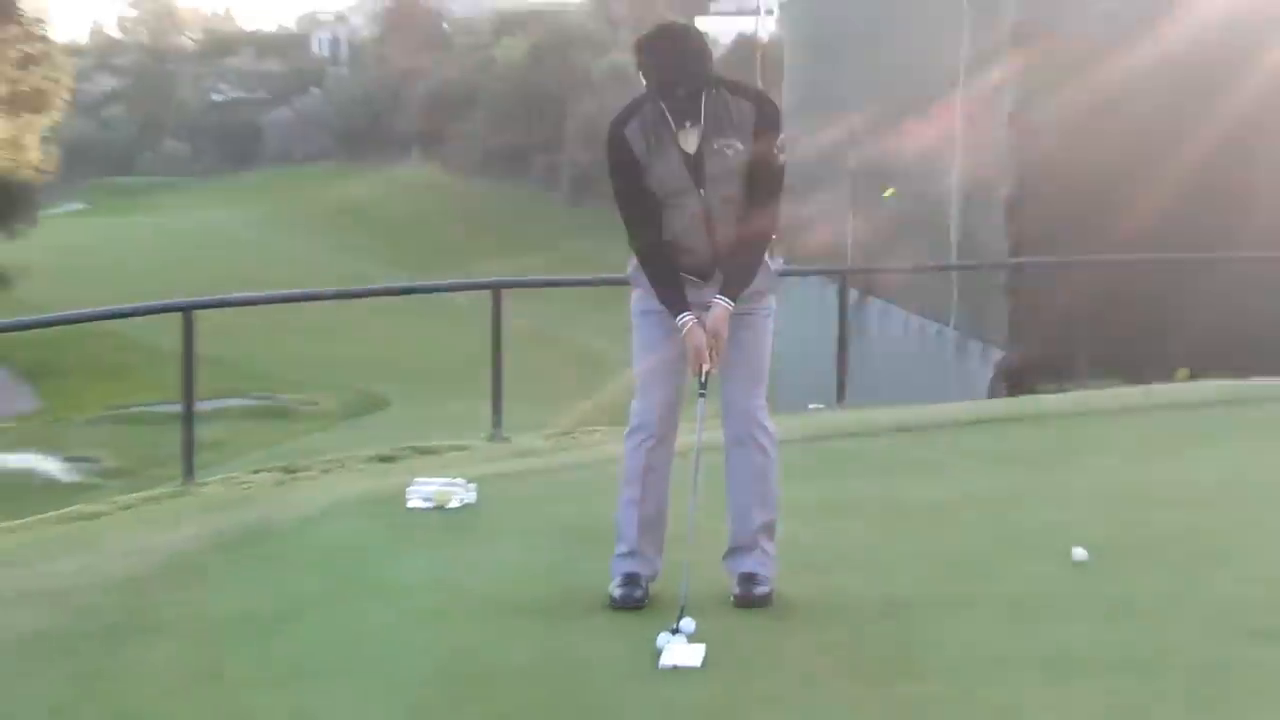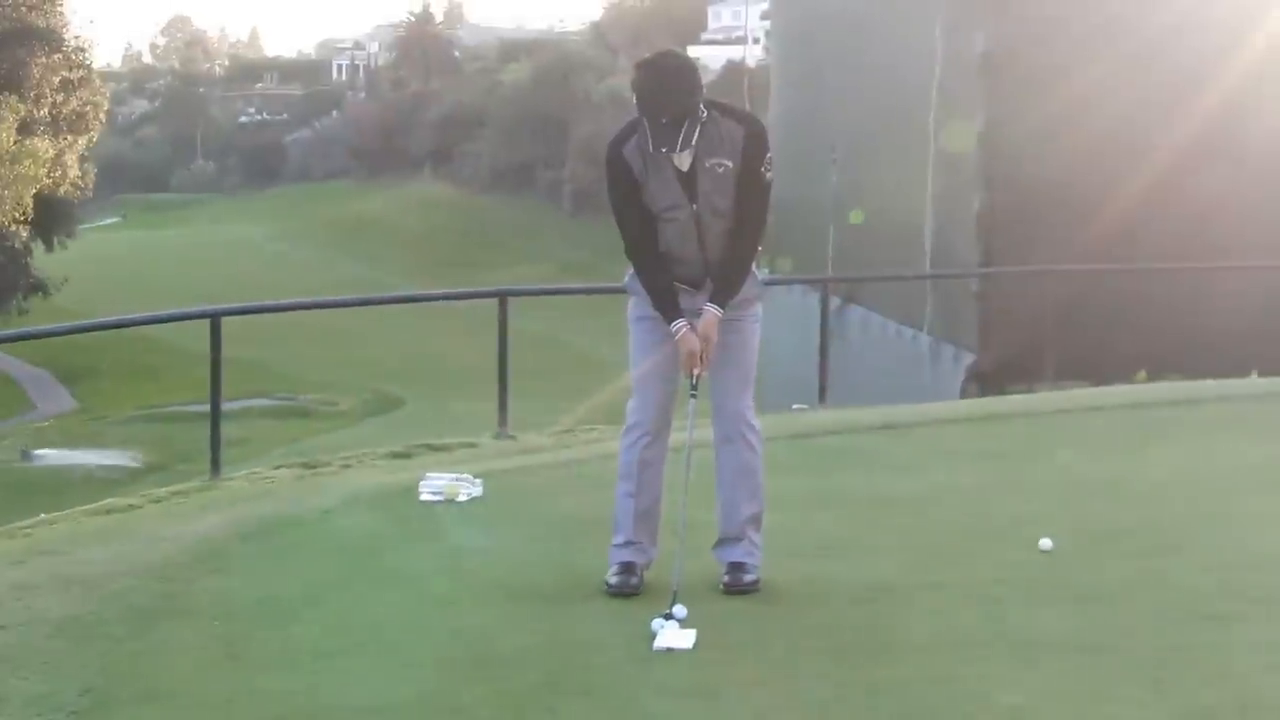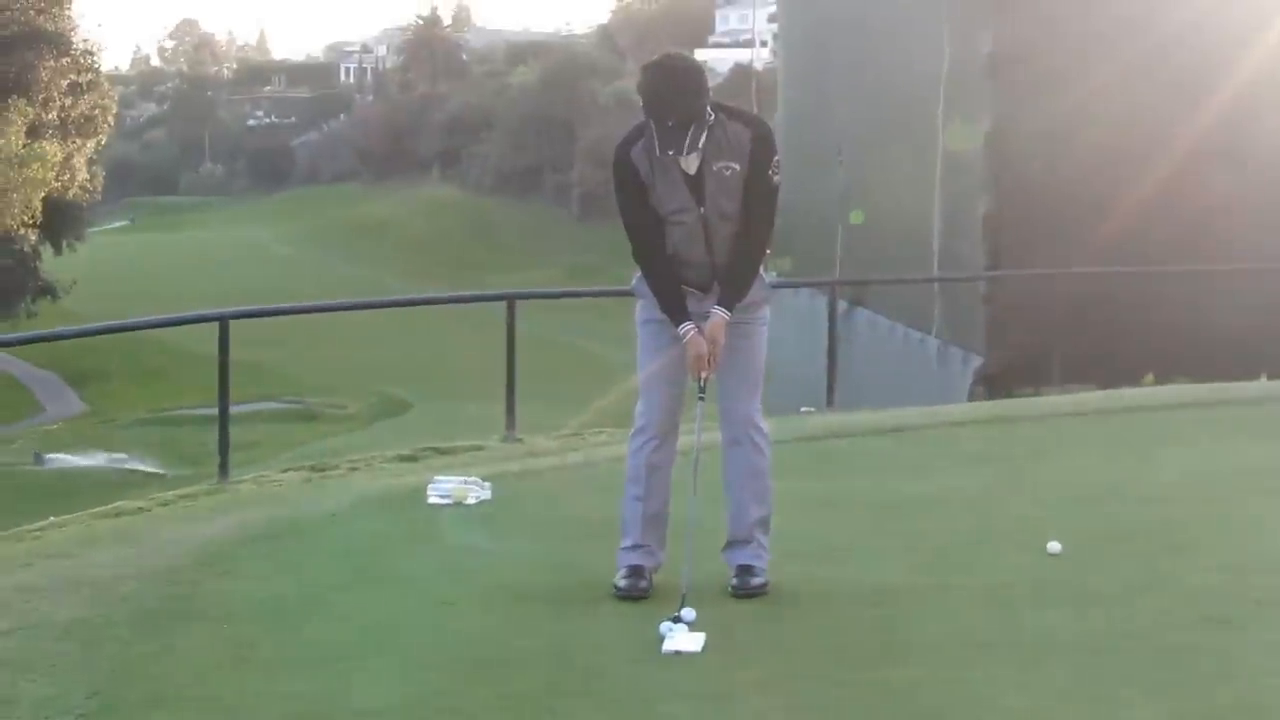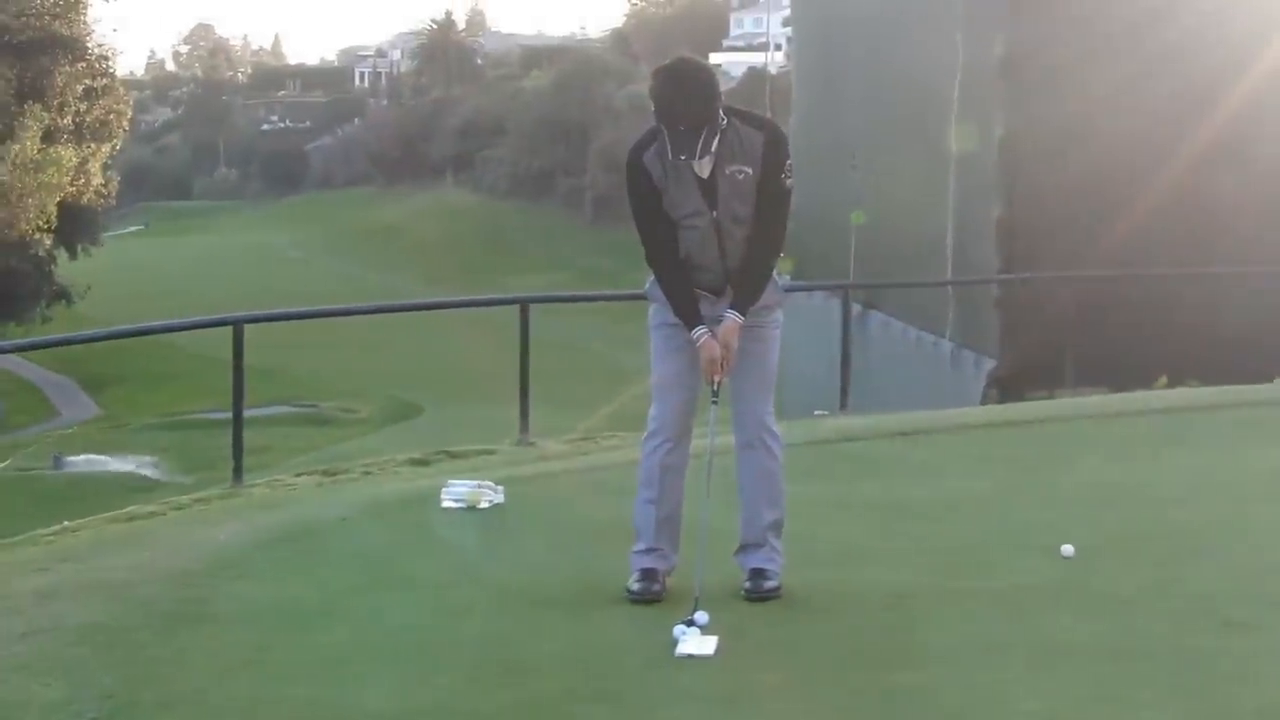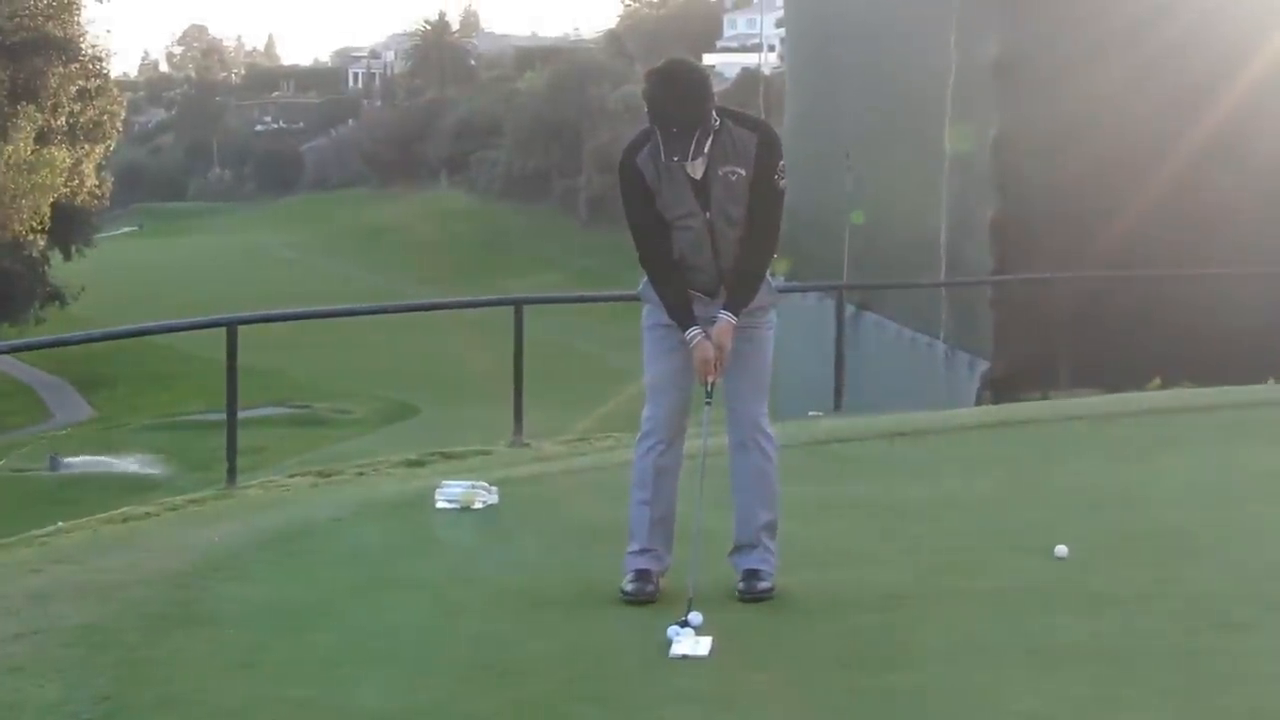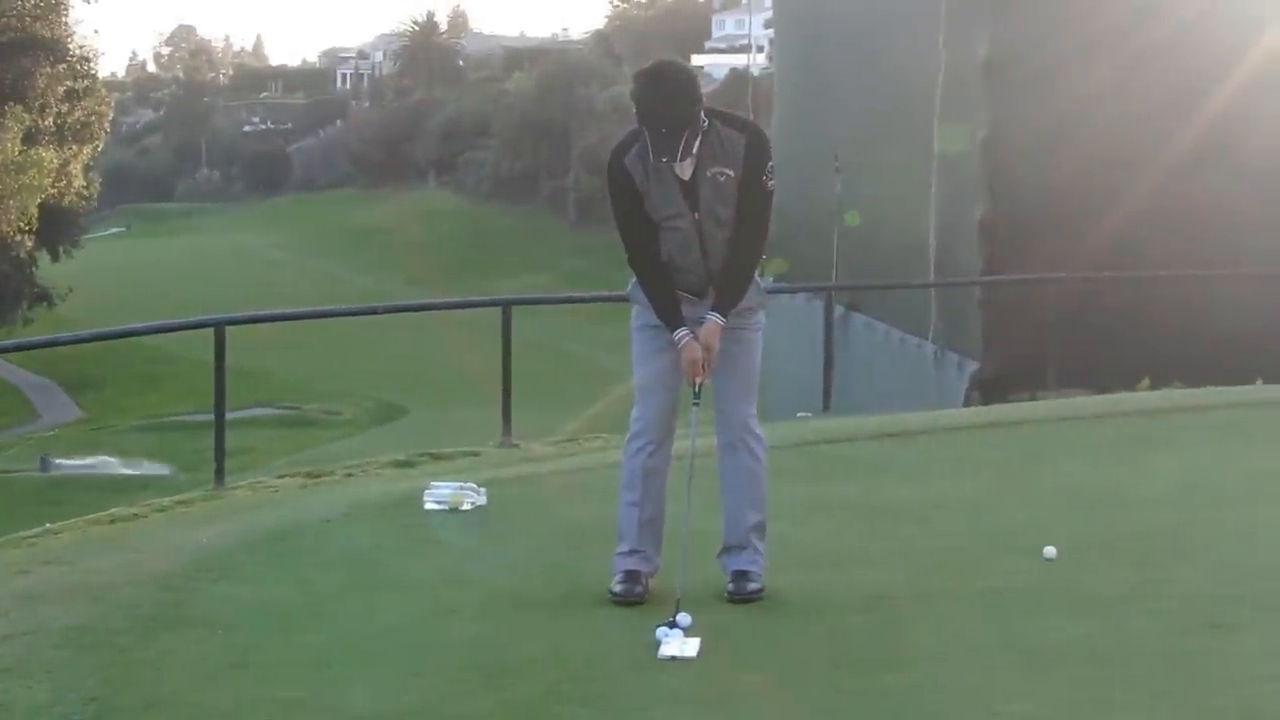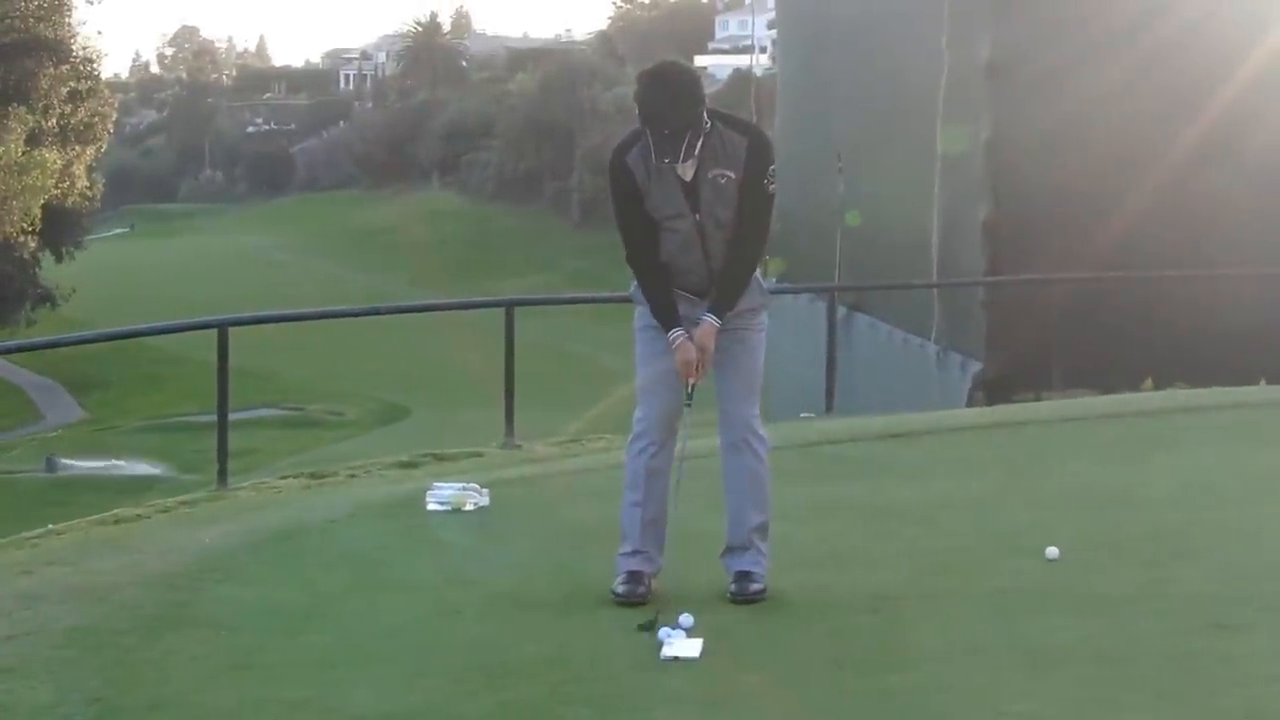
dt=0.3s
person 1, frame 1
left shoulder: (756, 113)
right shoulder: (628, 131)
left elbow: (762, 215)
right elbow: (642, 233)
left wrist: (725, 302)
right wrist: (683, 318)
left hip: (743, 280)
right hip: (663, 284)
left knee: (749, 419)
right knee: (650, 419)
left ankle: (753, 564)
right ankle: (632, 566)
person 1, frame 2
left shoulder: (745, 134)
right shoulder: (625, 151)
left elbow: (749, 230)
right elbow: (639, 246)
left wrist: (714, 309)
right wrist: (678, 325)
left hip: (732, 290)
right hip: (658, 292)
left knee: (736, 418)
right knee: (645, 419)
left ankle: (741, 551)
right ankle: (629, 553)
person 1, frame 3
left shoulder: (753, 137)
right shoulder: (632, 153)
left elbow: (757, 232)
right elbow: (647, 249)
left wrist: (722, 312)
right wrist: (685, 326)
left hip: (739, 292)
right hip: (665, 295)
left knee: (744, 421)
right knee: (653, 421)
left ankle: (749, 555)
right ankle: (637, 556)
person 1, frame 4
left shoulder: (765, 141)
right shoulder: (645, 158)
left elbow: (770, 236)
right elbow: (660, 253)
left wrist: (734, 317)
right wrist: (698, 331)
left hip: (752, 297)
right hip: (678, 299)
left knee: (757, 425)
right knee: (666, 425)
left ankle: (762, 558)
right ankle: (650, 560)
person 1, frame 5
left shoulder: (758, 141)
right shoulder: (638, 159)
left elbow: (764, 238)
right elbow: (653, 254)
left wrist: (728, 317)
right wrist: (692, 331)
left hip: (746, 297)
right hip: (672, 299)
left knee: (751, 425)
right knee: (660, 425)
left ankle: (757, 559)
right ankle: (644, 560)
person 1, frame 6
left shoulder: (747, 142)
right shoulder: (626, 160)
left elbow: (752, 239)
right elbow: (642, 255)
left wrist: (717, 319)
right wrist: (681, 333)
left hip: (734, 299)
right hip: (661, 301)
left knee: (740, 426)
right knee: (649, 426)
left ankle: (745, 560)
right ankle: (634, 561)
person 1, frame 7
left shoulder: (749, 145)
right shoulder: (629, 159)
left elbow: (751, 242)
right elbow: (641, 255)
left wrist: (713, 321)
right wrist: (675, 333)
left hip: (736, 299)
right hip: (663, 300)
left knee: (744, 427)
right knee: (651, 427)
left ankle: (748, 561)
right ankle: (637, 561)
